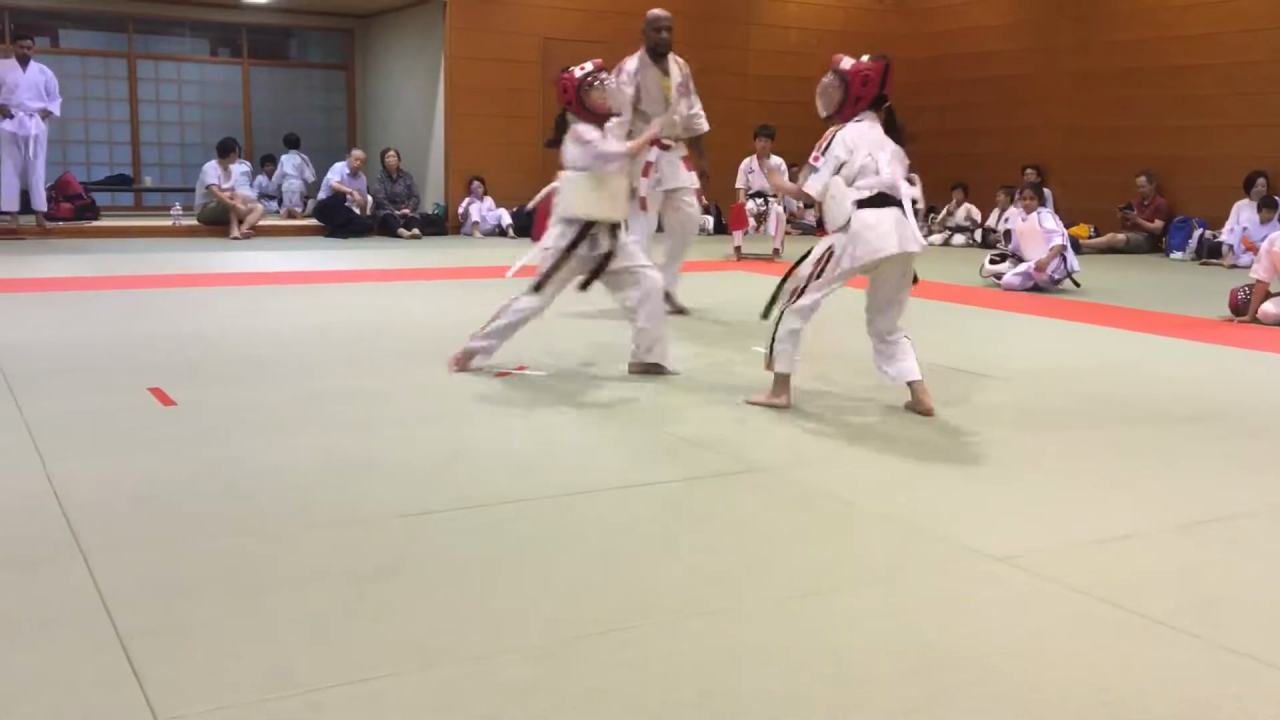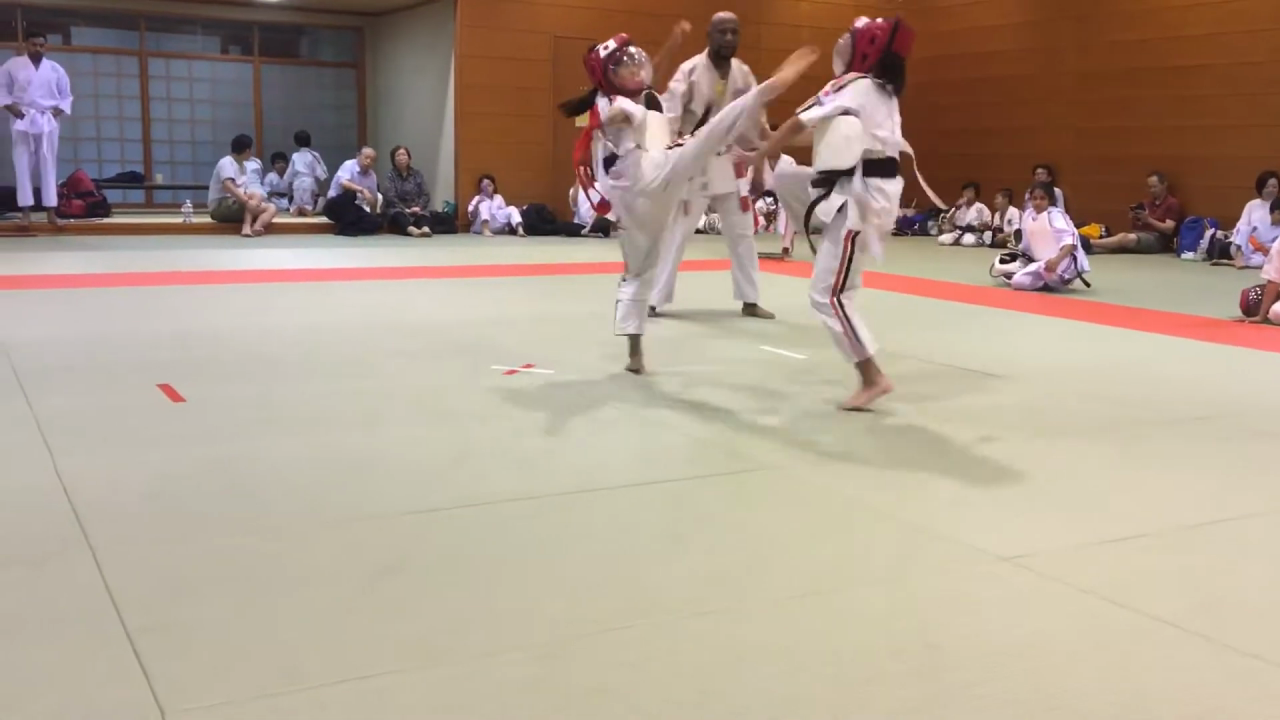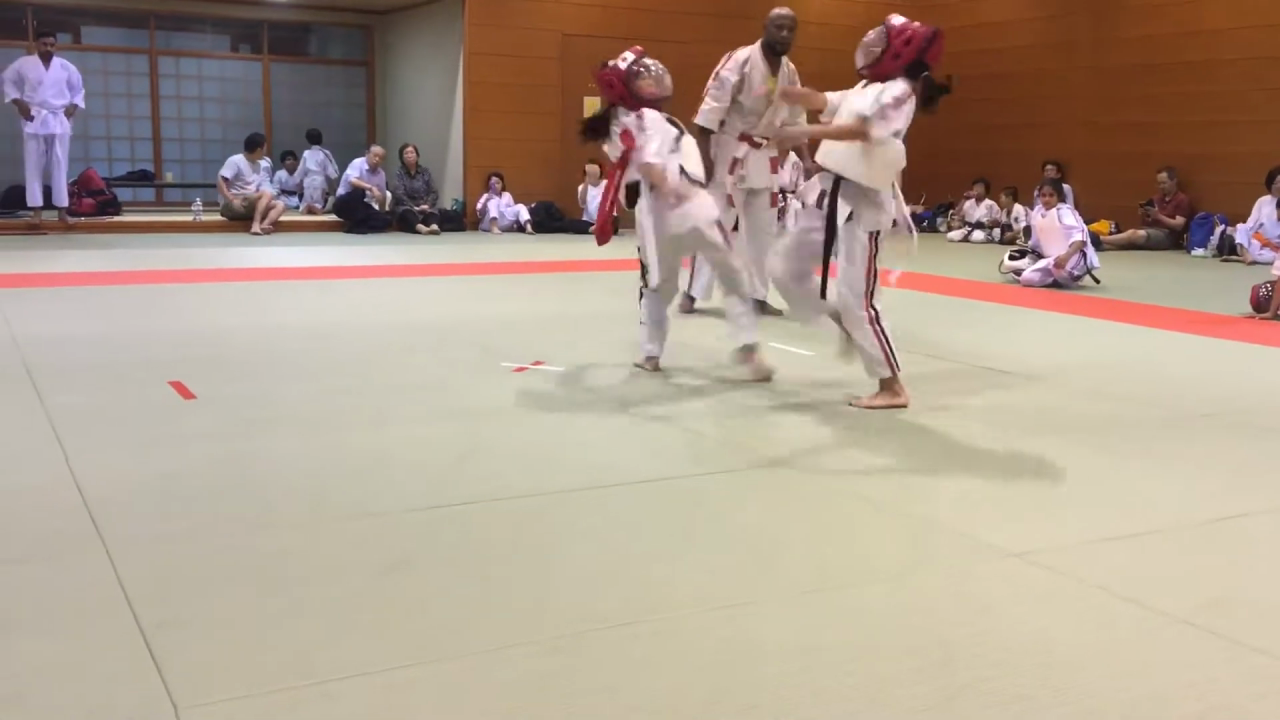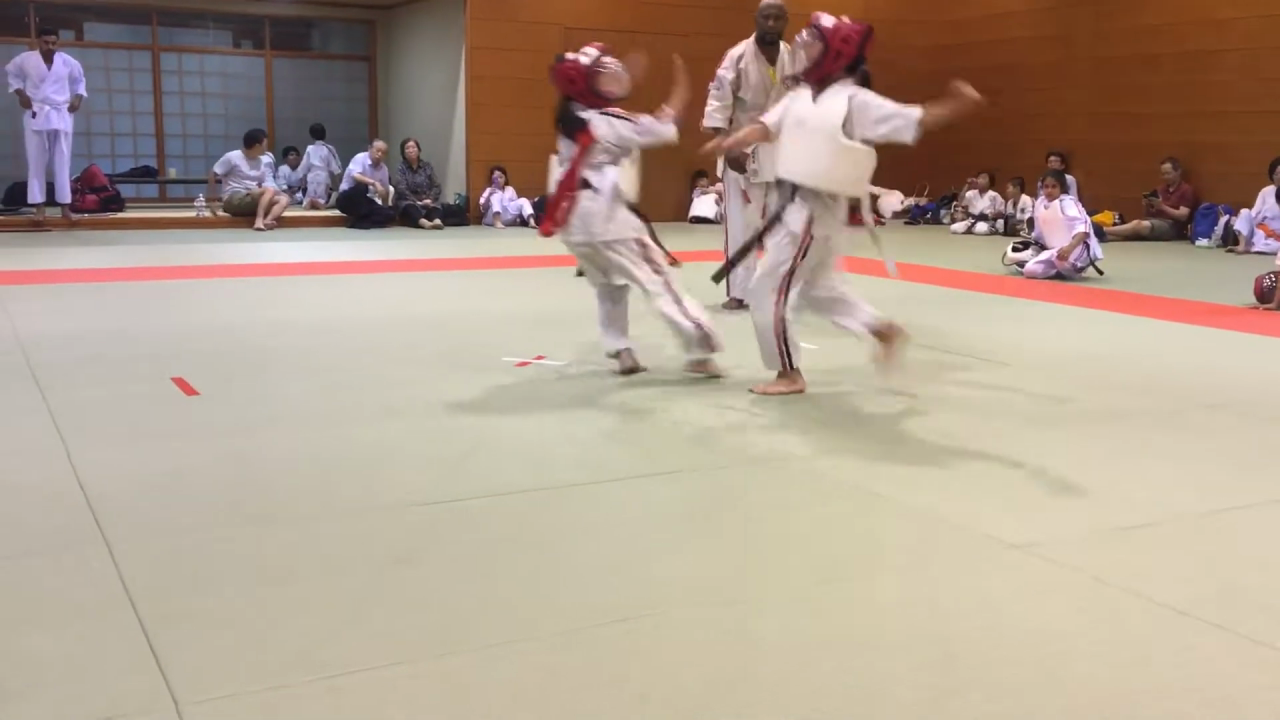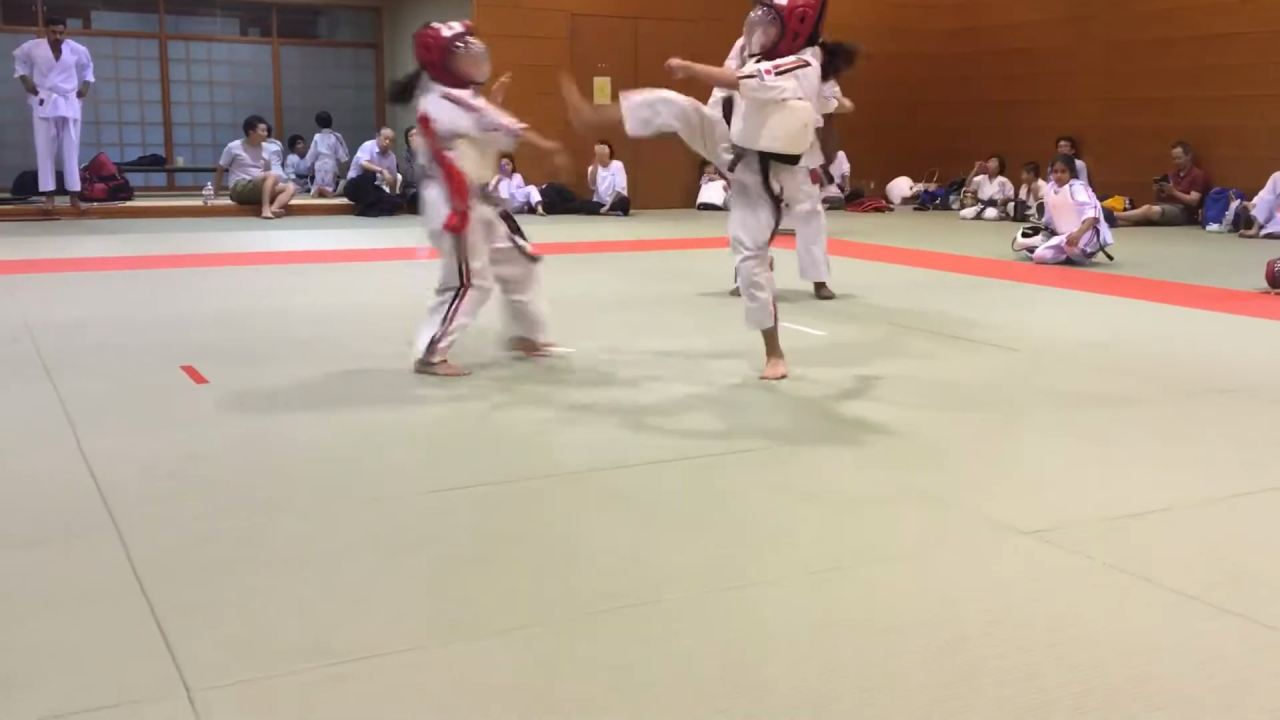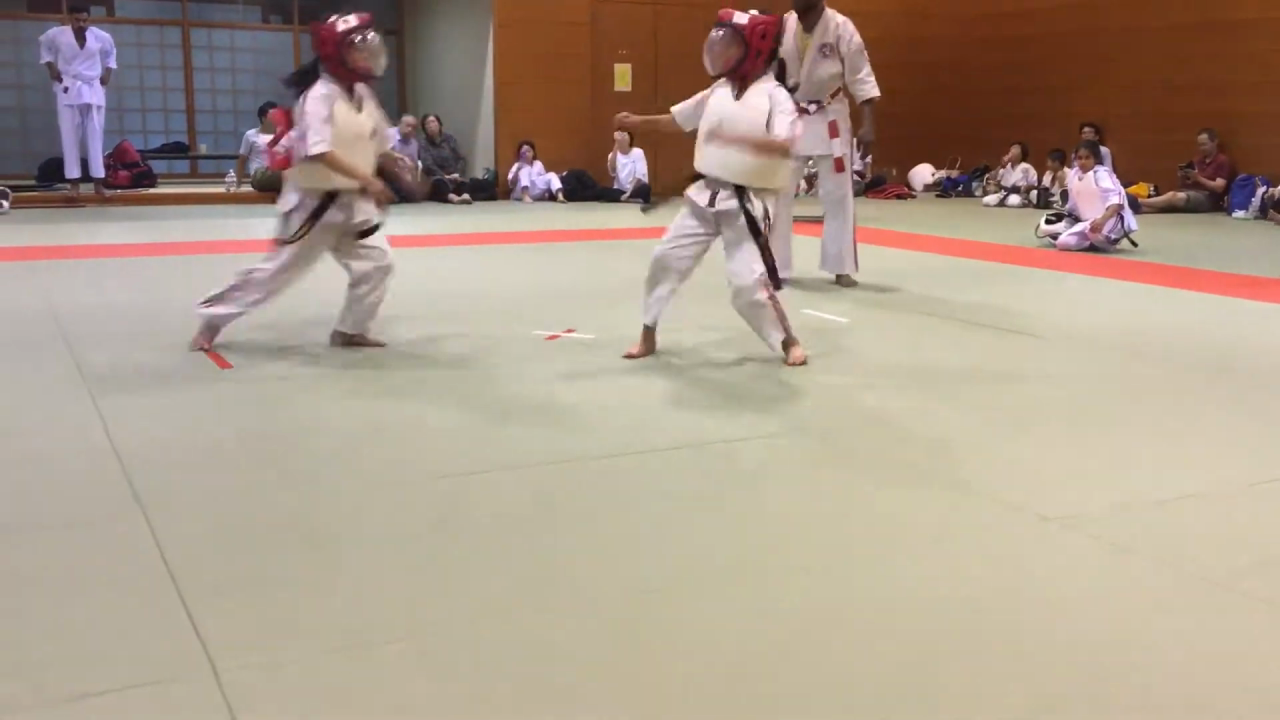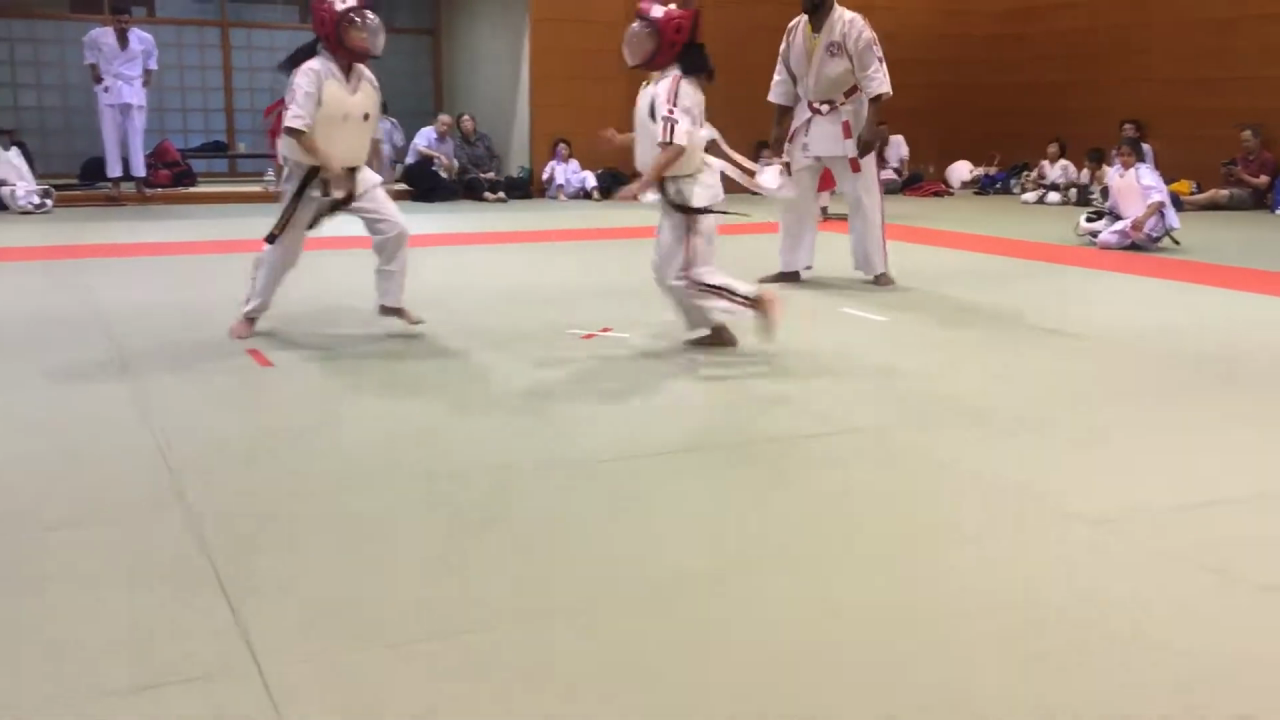
dt=0.3s
person 1, frame 1
left shoulder: (840, 135)
right shoulder: (888, 137)
left elbow: (808, 191)
left wrist: (778, 184)
left hip: (859, 231)
right hip: (901, 232)
left knee: (797, 303)
right knee: (885, 323)
left ankle: (781, 388)
right ankle: (918, 393)
person 1, frame 2
left shoulder: (854, 85)
right shoulder: (879, 89)
left elbow: (803, 120)
left wrist: (767, 147)
left hip: (860, 196)
right hip: (849, 188)
left knee: (828, 293)
right knee: (784, 177)
left ankle: (873, 379)
person 1, frame 3
left shoulder: (897, 93)
right shoulder: (869, 89)
left elbow: (863, 130)
right elbow: (823, 102)
left wrist: (807, 132)
right wrist: (791, 93)
left hip: (861, 207)
right hip: (834, 194)
left knee: (857, 302)
right knee: (786, 270)
left ankle: (892, 388)
right ankle: (843, 324)
person 1, frame 4
left shoulder: (854, 99)
right shoulder: (800, 96)
left elbow: (915, 121)
right elbow: (762, 127)
left wrist: (958, 104)
right wrist: (726, 143)
left hip: (814, 210)
right hip: (803, 200)
left knee: (767, 291)
right knee: (819, 289)
left ankle: (789, 374)
right ankle: (884, 330)
person 1, frame 5
left shoulder: (803, 66)
right shoulder: (770, 62)
left elbow: (736, 81)
left wrist: (691, 68)
left hip: (766, 174)
right hip: (734, 154)
left knee: (752, 261)
right knee: (673, 107)
left ankle: (773, 353)
right ankle: (592, 116)
person 1, frame 6
left shoulder: (775, 98)
right shoulder: (719, 92)
left elbow: (785, 147)
right elbow: (678, 118)
left wrist: (743, 137)
right wrist: (638, 122)
left hip: (747, 204)
right hip: (707, 194)
left knee: (747, 283)
right knee: (668, 259)
left ankle: (787, 341)
right ankle: (648, 337)
person 1, frame 7
left shoulder: (672, 86)
right shoulder: (670, 81)
left elbow: (676, 146)
left wrist: (643, 184)
right wrist: (627, 139)
left hip: (689, 190)
right hip: (677, 187)
left knee: (684, 276)
right knee: (668, 270)
left ankle: (757, 300)
right ankle: (717, 329)
person 2, frame 1
left shoulder: (601, 136)
right shoulder: (582, 135)
right elbow: (620, 155)
right wrist: (650, 136)
left hip: (607, 235)
right hip: (572, 234)
left knee: (648, 284)
right knee: (536, 296)
left ankle: (647, 357)
right ankle: (474, 348)
person 2, frame 2
left shoulder: (624, 101)
right shoulder: (612, 104)
left elbow: (643, 79)
right elbow: (622, 113)
left wrist: (672, 42)
right wrist: (621, 120)
left hip: (628, 198)
right hip: (648, 177)
left knee: (638, 272)
right knee: (705, 139)
left ankle: (635, 349)
person 2, frame 3
left shoulder: (621, 124)
right shoulder: (650, 119)
right elbow: (652, 163)
right wrist: (670, 188)
left hip: (654, 217)
right hip: (685, 208)
left knee: (658, 286)
right knee: (731, 279)
left ankle: (652, 355)
right ankle: (747, 349)
person 2, frame 4
left shoulder: (572, 121)
right shoulder: (612, 122)
right elbow: (665, 129)
left wrist: (631, 71)
right wrist: (681, 84)
left hip: (576, 221)
right hip: (607, 218)
left knee: (610, 287)
right knee: (659, 281)
left ankle: (623, 353)
right ankle: (699, 353)
person 2, frame 5
left shoulder: (439, 98)
right shoulder: (452, 103)
right elbow: (507, 131)
right wrist: (550, 148)
left hip: (470, 202)
right hip: (454, 205)
left knee: (517, 263)
right knee: (470, 283)
left ankle: (527, 334)
right ankle: (430, 355)
person 2, frame 6
left shoulder: (364, 96)
right shoulder: (320, 94)
left elbow: (380, 144)
right elbow: (315, 150)
right wrist: (364, 180)
left hip: (349, 201)
right hip: (311, 200)
left knee: (377, 262)
right knee: (278, 269)
left ankle: (351, 329)
right ankle: (212, 320)
person 2, frame 7
left shoulder: (366, 79)
right shoulder: (312, 72)
right elbow: (295, 126)
left wrist: (375, 166)
right wrist: (328, 165)
left hip: (356, 174)
right hip: (309, 175)
left knee: (393, 229)
right knee: (283, 245)
left ankle: (391, 303)
right ankle: (251, 313)
person 3, frame 1
left shoulder: (681, 67)
right shoulder: (630, 70)
left elbow: (693, 117)
right elbow: (617, 123)
left wrist: (701, 159)
left hip: (675, 156)
right hip: (642, 158)
left knee: (688, 221)
right knee: (640, 231)
left ankle: (666, 286)
person 3, frame 2
left shoulder: (744, 75)
right shoulder: (690, 70)
left elbow: (755, 126)
right elbow: (668, 120)
left hip: (728, 164)
left knee: (742, 232)
right knee: (676, 232)
left ankle: (749, 300)
right ankle: (654, 298)
person 3, frame 3
left shoulder: (790, 72)
right shoulder: (738, 61)
left elbow: (794, 122)
right elbow: (711, 109)
left wrist: (806, 159)
right wrist: (704, 157)
left hip: (764, 157)
right hip: (730, 153)
left knee: (763, 230)
right knee: (716, 225)
left ankle: (759, 297)
right ankle: (694, 292)
person 3, frame 4
left shoulder: (793, 59)
right shoulder: (737, 57)
right elbow: (718, 106)
right wrist: (729, 148)
right hip: (745, 151)
right knee: (740, 225)
right ankle: (738, 292)
person 3, frame 5
right shoulder: (745, 45)
left elbow: (825, 93)
right elbow: (725, 91)
left wrist: (828, 140)
left knee: (808, 208)
left ankle: (819, 279)
person 3, frame 6
left shoulder: (841, 28)
right shoulder: (781, 27)
left elbow: (862, 77)
left wrist: (867, 124)
left hip: (829, 121)
left knee: (838, 196)
right knee: (779, 194)
left ankle: (842, 267)
right ankle: (775, 265)
person 3, frame 7
left shoulder: (852, 25)
right shoulder: (795, 29)
left elbow: (874, 76)
right elbow: (784, 82)
left wrist: (871, 125)
right wrist: (778, 127)
left hip: (846, 120)
right hip: (807, 121)
left knee: (863, 196)
right knee: (796, 196)
left ankle: (878, 267)
right ankle: (791, 266)
person 4, frame 1
left shoulder: (44, 71)
left elbow: (55, 98)
left wrist: (46, 114)
left hip: (36, 124)
left knee: (37, 169)
left ankle: (40, 214)
person 4, frame 2
left shoulder: (55, 69)
left elbow: (66, 95)
left wrist: (58, 112)
left hip: (48, 121)
right hip: (23, 121)
left knee: (48, 165)
right knee: (23, 165)
left ankle: (51, 211)
right ankle: (26, 212)
person 4, frame 3
left shoulder: (66, 67)
right shoulder: (23, 64)
left elbow: (78, 90)
right elbow: (7, 82)
left wrist: (73, 107)
right wrist: (19, 103)
left hip: (59, 121)
right hip: (34, 120)
left knee: (60, 165)
right knee: (33, 165)
left ankle: (62, 209)
right ankle: (37, 210)
person 4, frame 4
left shoulder: (69, 62)
right shoulder: (25, 60)
left elbow: (79, 80)
right elbow: (11, 73)
left wrist: (78, 99)
right wrist: (20, 94)
left hip: (61, 115)
right hip: (36, 115)
left knee: (62, 161)
right knee: (36, 162)
left ankle: (65, 206)
right ankle: (39, 206)
person 4, frame 5
left shoulder: (77, 50)
right shoulder: (32, 48)
left elbow: (87, 66)
right elbow: (19, 59)
left wrist: (86, 85)
right wrist: (25, 80)
left hip: (69, 103)
right hip: (44, 102)
left knee: (71, 149)
right knee: (45, 149)
left ankle: (74, 195)
right ankle: (49, 195)
person 4, frame 6
left shoulder: (101, 37)
right shoulder: (56, 35)
left elbow: (110, 52)
right elbow: (44, 45)
left wrist: (108, 72)
right wrist: (51, 67)
left hip: (93, 90)
right hip: (68, 90)
left knee: (95, 136)
right knee: (70, 137)
left ankle: (98, 182)
right ankle: (74, 182)
person 4, frame 7
left shoulder: (143, 38)
right shoulder: (98, 36)
left elbow: (152, 54)
right elbow: (88, 47)
left wrist: (149, 74)
right wrist: (94, 68)
left hip: (134, 90)
right hip: (109, 90)
left knee: (136, 135)
right knee: (111, 136)
left ankle: (139, 181)
right ankle: (115, 181)
